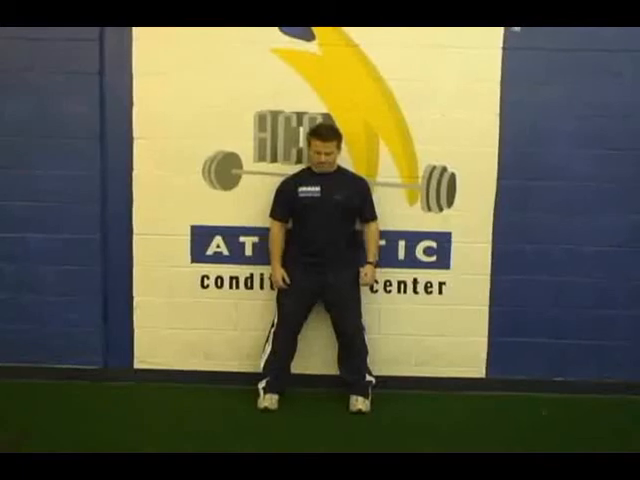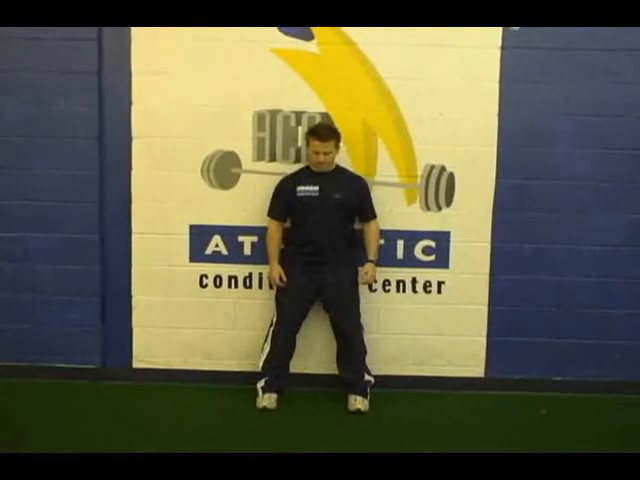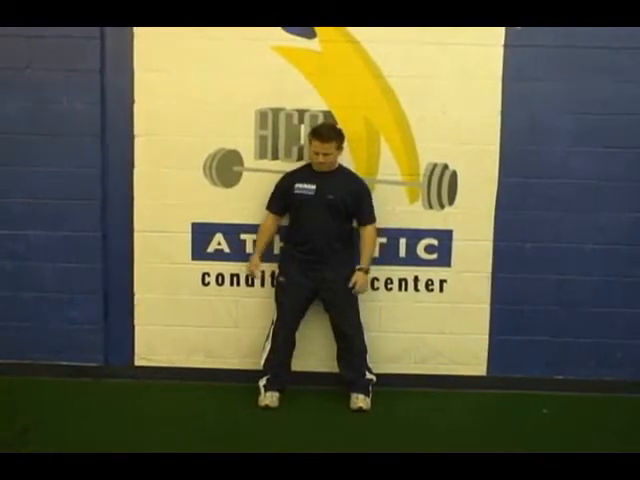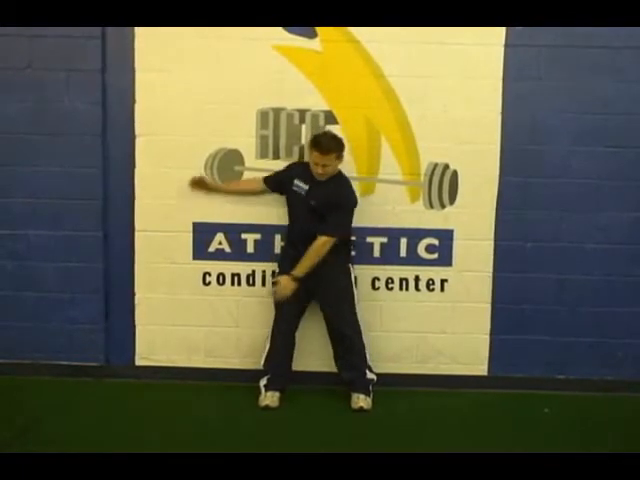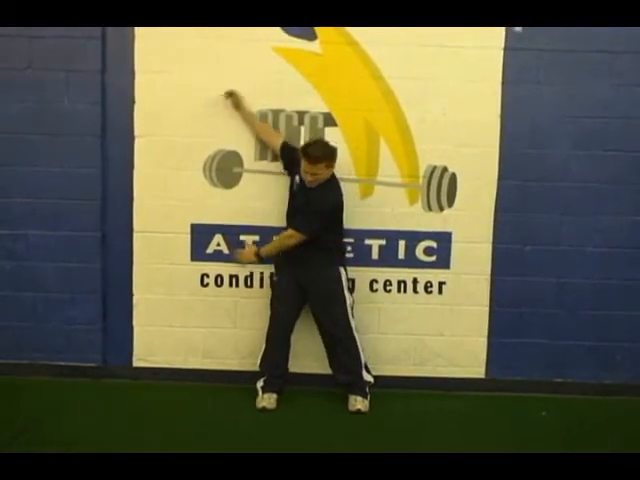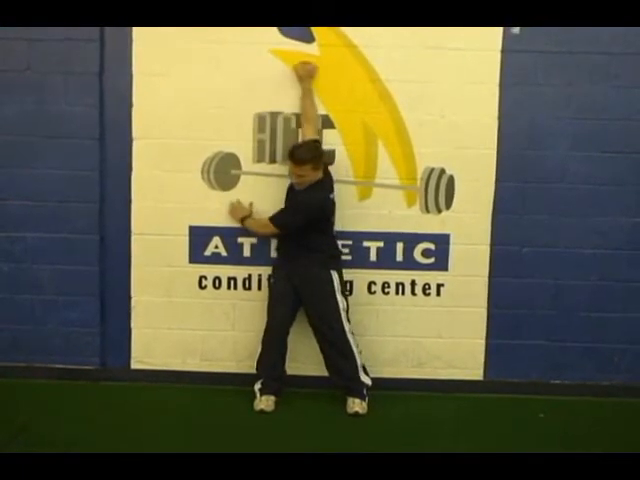
dt=0.5s
person 1, frame 1
left shoulder: (356, 185)
right shoulder: (292, 185)
left elbow: (370, 225)
right elbow: (278, 226)
left wrist: (370, 262)
right wrist: (276, 265)
left hip: (343, 273)
right hip: (299, 271)
left knee: (351, 332)
right knee: (285, 329)
left ankle: (360, 390)
right ankle: (271, 387)
person 1, frame 2
left shoulder: (354, 184)
right shoulder: (290, 184)
left elbow: (370, 223)
right elbow: (275, 225)
left wrist: (371, 260)
right wrist: (274, 263)
left hip: (341, 271)
right hip: (297, 270)
left knee: (349, 330)
right knee: (283, 328)
left ankle: (358, 389)
right ankle: (270, 387)
person 1, frame 3
left shoulder: (354, 185)
right shoulder: (293, 179)
left elbow: (367, 229)
right elbow: (273, 217)
left wrist: (363, 269)
right wrist: (257, 253)
left hip: (339, 270)
right hip: (296, 267)
left knee: (349, 329)
right knee: (284, 326)
left ankle: (359, 387)
right ankle: (271, 385)
person 1, frame 4
left shoulder: (343, 194)
right shoulder: (295, 172)
left elbow: (324, 242)
right elbow: (260, 184)
left wrist: (295, 278)
right wrist: (217, 187)
left hip: (332, 268)
right hip: (292, 261)
left knee: (344, 327)
right knee: (283, 325)
left ankle: (360, 386)
right ankle: (272, 385)
person 1, frame 5
left shoulder: (328, 198)
right shoulder: (300, 166)
left elbow: (292, 237)
right elbow: (272, 137)
left wrist: (257, 253)
right wrist: (241, 109)
left hip: (325, 268)
right hip: (291, 264)
left knee: (338, 328)
right knee: (279, 325)
left ankle: (358, 388)
right ankle: (270, 387)
person 1, frame 6
left shoulder: (314, 200)
right shoulder: (309, 164)
left elbow: (269, 227)
right elbow: (310, 124)
left wrist: (244, 217)
right wrist: (305, 84)
left hip: (319, 271)
right hip: (287, 266)
left knee: (334, 331)
right knee: (275, 328)
left ankle: (357, 390)
right ankle: (267, 389)
